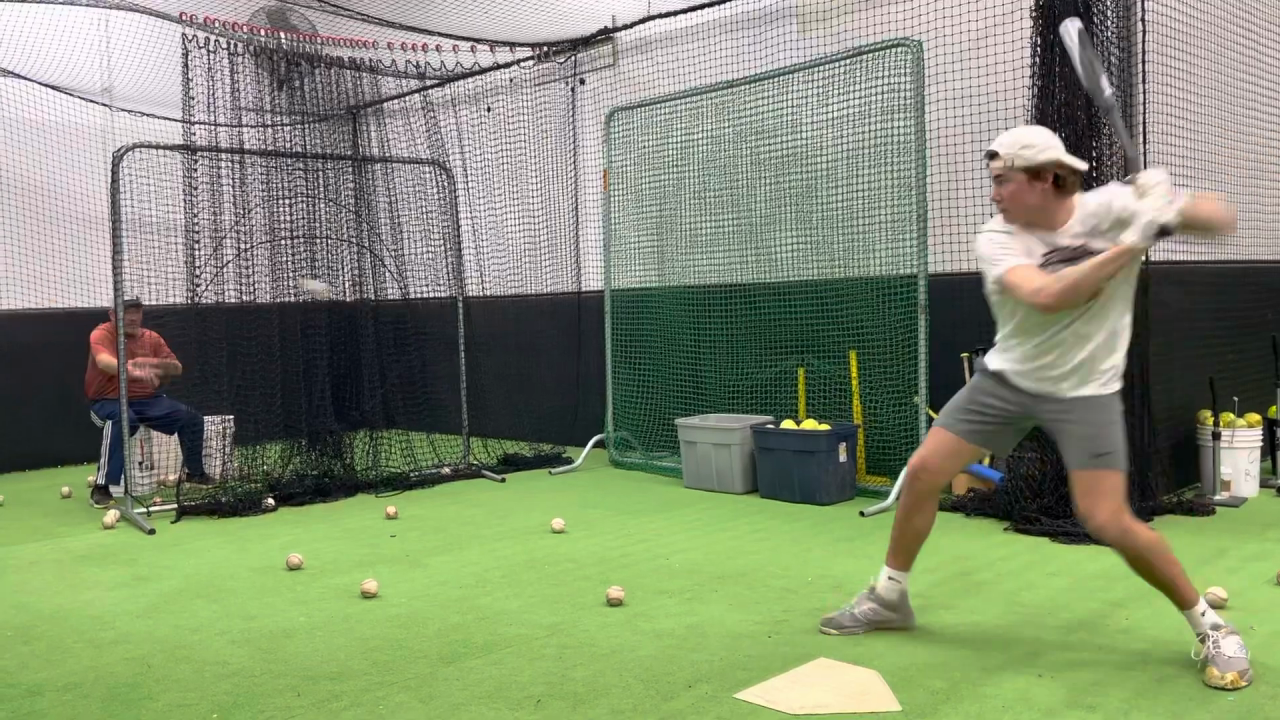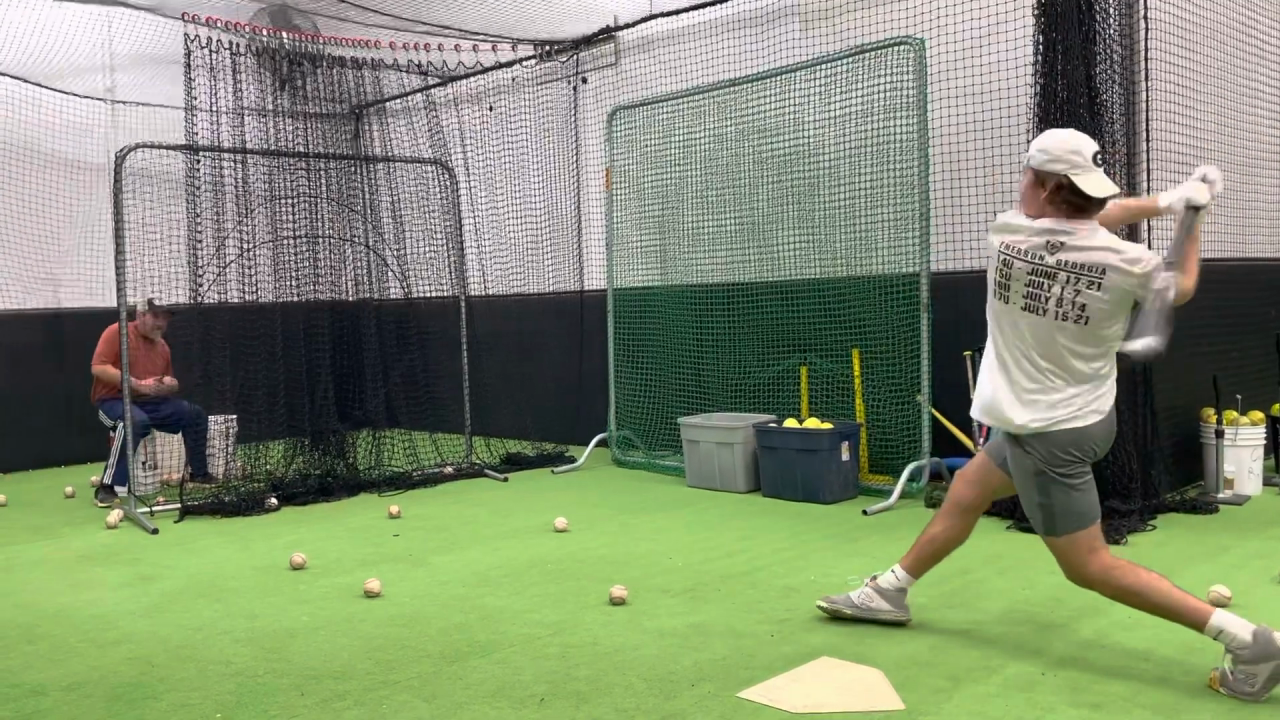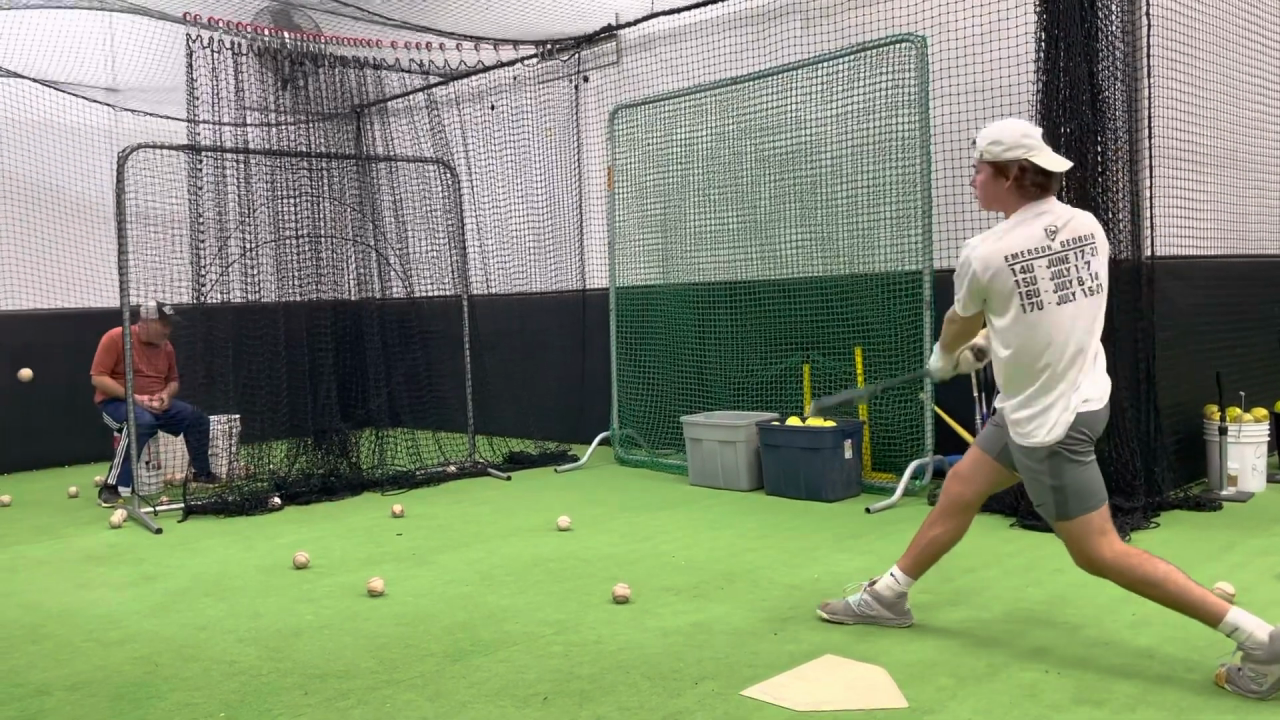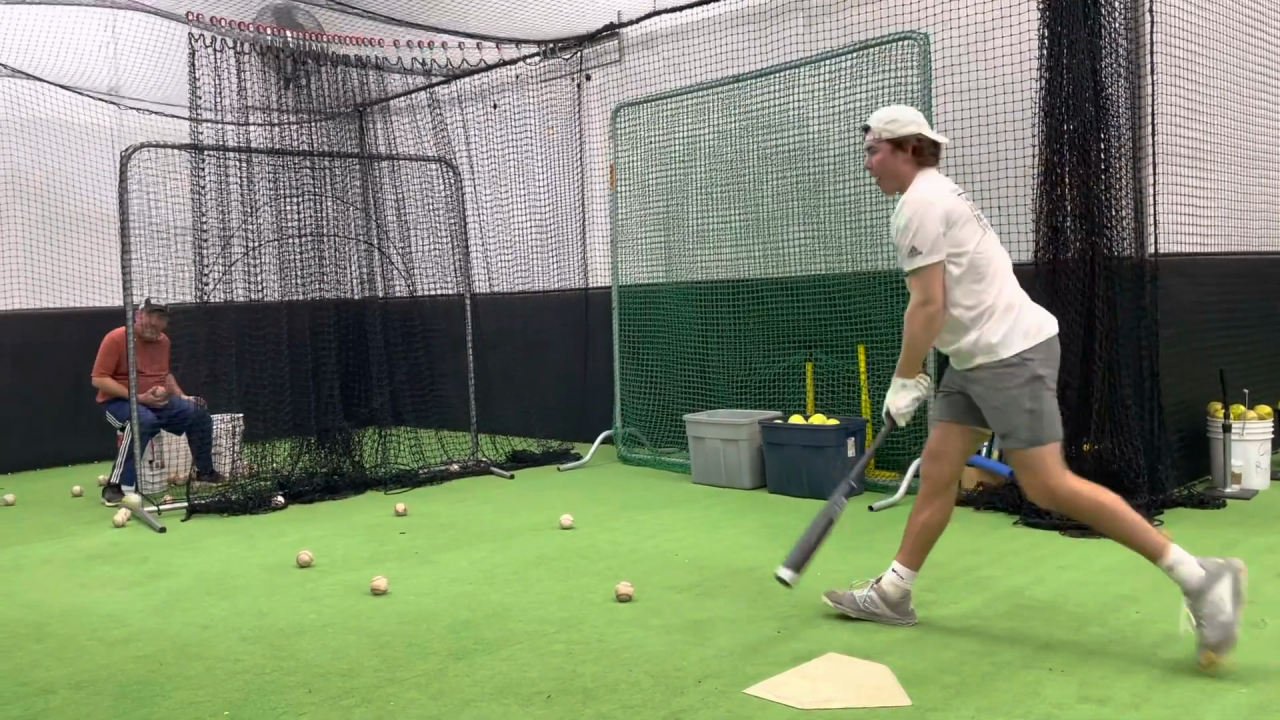
dt=0.7s
person 1, frame 1
left shoulder: (1113, 208)
right shoulder: (999, 236)
left elbow: (1221, 221)
right elbow: (1045, 296)
left wrist: (1170, 208)
right wrist: (1135, 241)
left hip: (1084, 390)
right hip: (1007, 378)
left knee: (1108, 522)
right knee: (923, 473)
left ankle: (1210, 625)
right ankle: (888, 596)
person 1, frame 2
left shoulder: (1006, 233)
right shoulder: (1128, 263)
left elbow: (1090, 219)
right elbow: (1182, 288)
left wrist: (1166, 200)
right wrist: (1184, 207)
left hip: (1047, 431)
right hip: (1072, 418)
left knee: (1087, 566)
right knee: (963, 495)
right ankle: (887, 590)
person 1, frame 3
left shoulder: (984, 253)
right shoulder: (1086, 226)
left elbow: (960, 329)
left wrist: (944, 355)
left hip: (1049, 420)
right hip: (1032, 405)
left knee: (1100, 554)
right knee: (959, 490)
right ankle: (887, 595)
person 1, frame 4
left shoulder: (918, 204)
right shoulder: (935, 194)
left elbow: (926, 305)
left wrist: (902, 381)
right wrist: (916, 376)
left hip: (1013, 353)
right hip: (975, 358)
left knee: (1048, 486)
right knee: (936, 473)
left ankle: (1198, 576)
right ankle: (892, 591)
person 2, frame 1
left shoulder: (152, 338)
right shoulder: (103, 333)
left elbow: (176, 368)
right elbow: (104, 362)
left wrist: (153, 362)
right wrist: (135, 372)
left hip: (147, 401)
right hip: (107, 402)
left knee: (191, 417)
right knee: (122, 420)
left ankle: (195, 474)
right ankle: (103, 487)
person 2, frame 2
left shoulder: (162, 346)
right shoulder: (117, 332)
left elbow: (169, 384)
right elbow: (98, 368)
left wrist: (171, 385)
right wrist: (138, 384)
left hip: (152, 402)
right hip: (113, 400)
left knee: (195, 415)
right knee: (136, 422)
left ankle: (199, 473)
right ankle: (108, 487)
person 2, frame 3
left shoulder: (166, 347)
right shoulder: (116, 338)
left elbow: (173, 380)
right elbow: (98, 378)
left wrist: (166, 395)
right wrist: (134, 398)
left hip: (155, 403)
right hip: (116, 401)
left knee: (197, 418)
right knee: (142, 422)
left ankle: (202, 473)
right ankle: (112, 487)
person 2, frame 4
left shoulder: (164, 342)
right shoulder: (116, 339)
right elbow: (98, 379)
left wrist: (181, 396)
right wrist: (138, 397)
left hip: (157, 401)
right hip: (120, 401)
left knee: (199, 416)
right knee: (145, 421)
left ankle: (205, 472)
right ankle: (116, 487)
